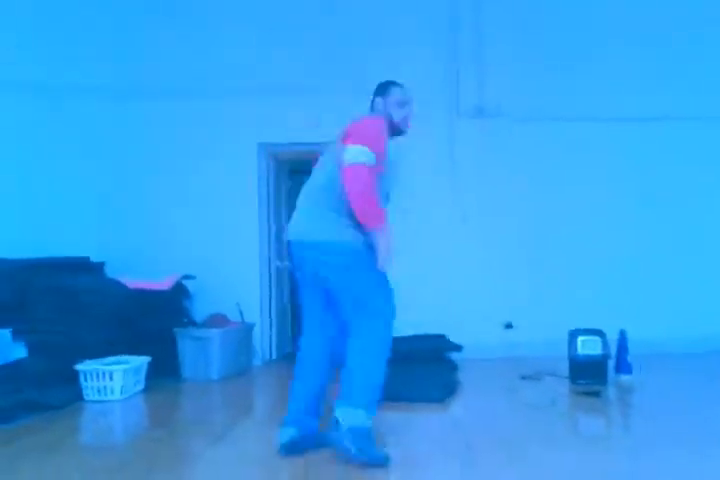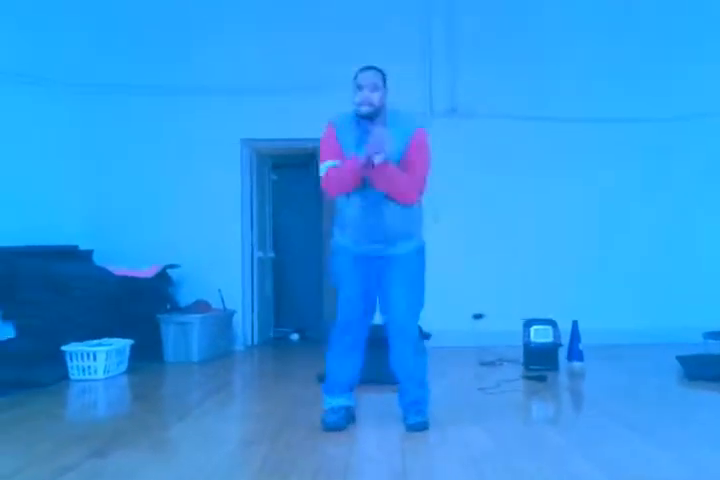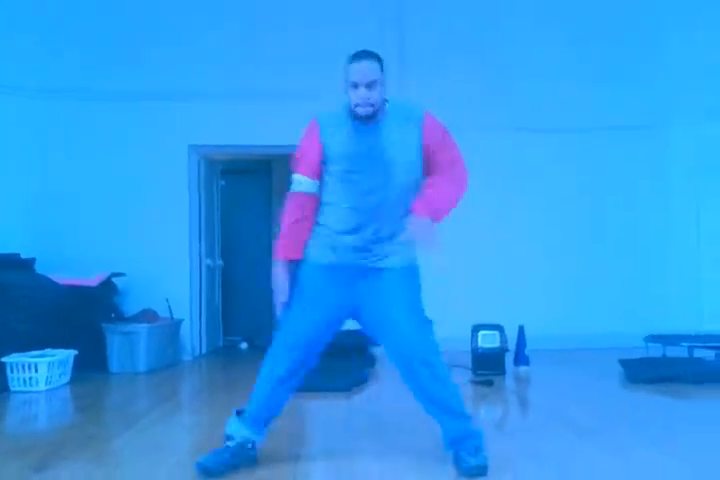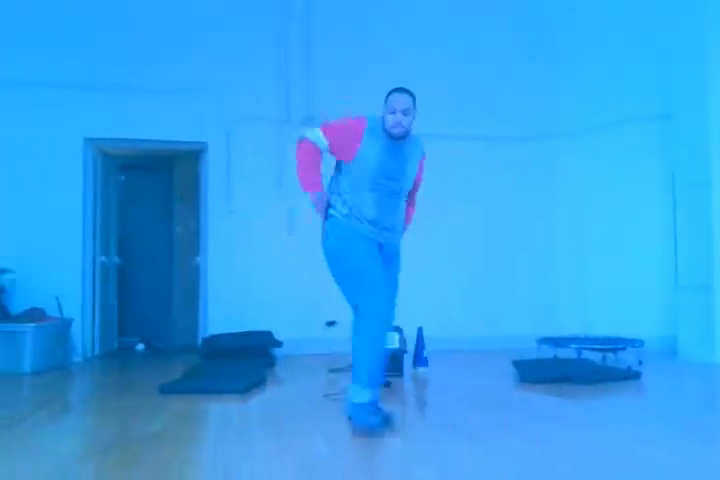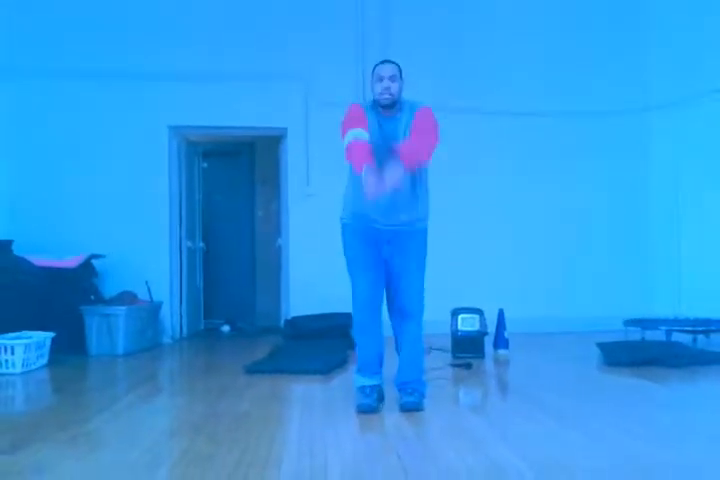
dt=1s
person 1, frame 1
left shoulder: (362, 138)
right shoulder: (368, 131)
right elbow: (356, 176)
right wrist: (378, 231)
left hip: (312, 247)
right hip: (338, 246)
left knee: (321, 336)
right knee: (375, 326)
left ankle: (297, 428)
right ankle: (354, 429)
person 1, frame 2
left shoulder: (412, 133)
right shoulder: (337, 130)
left elbow: (411, 193)
right elbow: (333, 186)
left wrist: (381, 162)
right wrist: (363, 158)
left hip: (403, 249)
right hip: (353, 247)
left knee: (402, 327)
right knee: (350, 323)
left ankle: (414, 405)
right ankle: (339, 401)
person 1, frame 3
left shoulder: (417, 124)
right shoulder: (323, 130)
left elbow: (451, 173)
right elbow: (303, 197)
left wrist: (426, 212)
right wrist: (282, 261)
left hip: (390, 267)
right hip: (325, 264)
left knee: (413, 353)
right knee: (292, 352)
left ankle: (463, 438)
right ankle: (244, 436)
person 1, frame 4
left shoulder: (416, 150)
right shoulder: (359, 131)
right elbow: (310, 142)
left wrist: (400, 226)
right wrist: (314, 188)
left hip: (385, 242)
right hip: (348, 234)
left knee: (378, 322)
right knee: (371, 304)
left ankle: (363, 400)
right ankle: (361, 396)
person 1, frame 5
left shoulder: (420, 116)
right shoulder: (357, 114)
left elbow: (421, 147)
right elbow: (356, 143)
left wrist: (398, 170)
right wrist: (368, 176)
left hip: (408, 228)
right hip: (362, 227)
left knee: (408, 309)
right knee: (367, 304)
left ankle: (411, 386)
right ankle: (368, 383)
